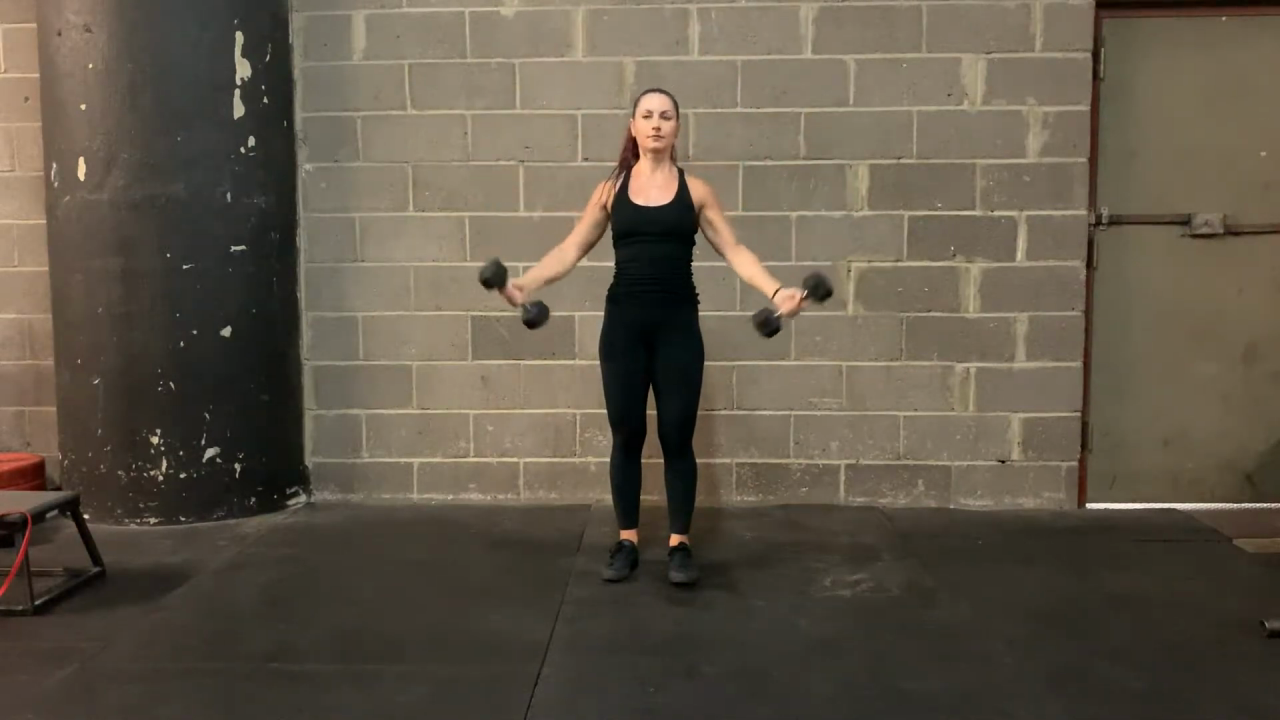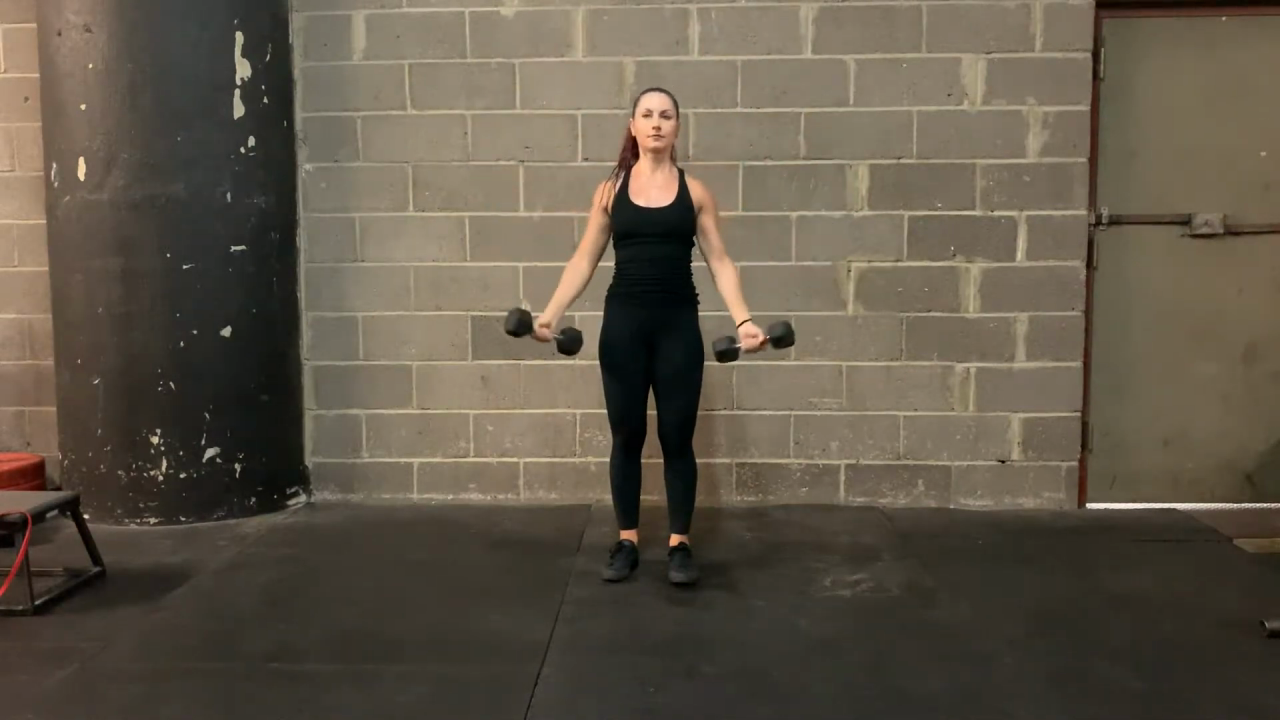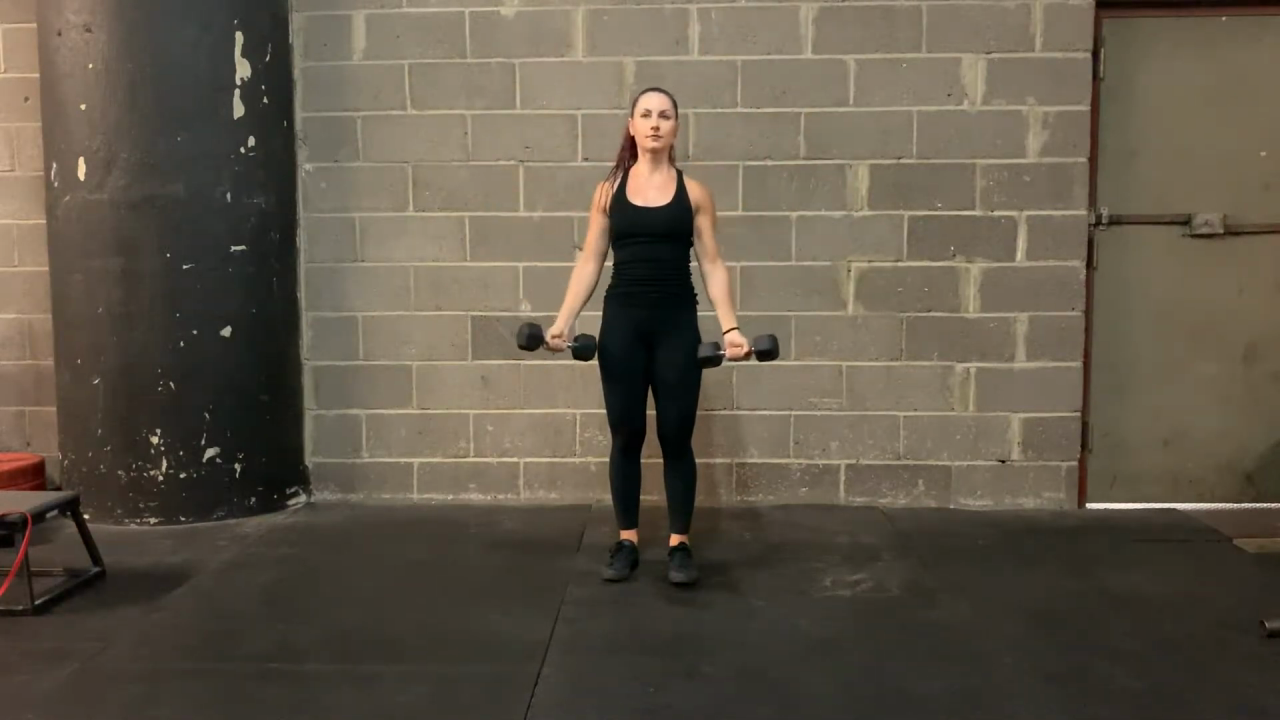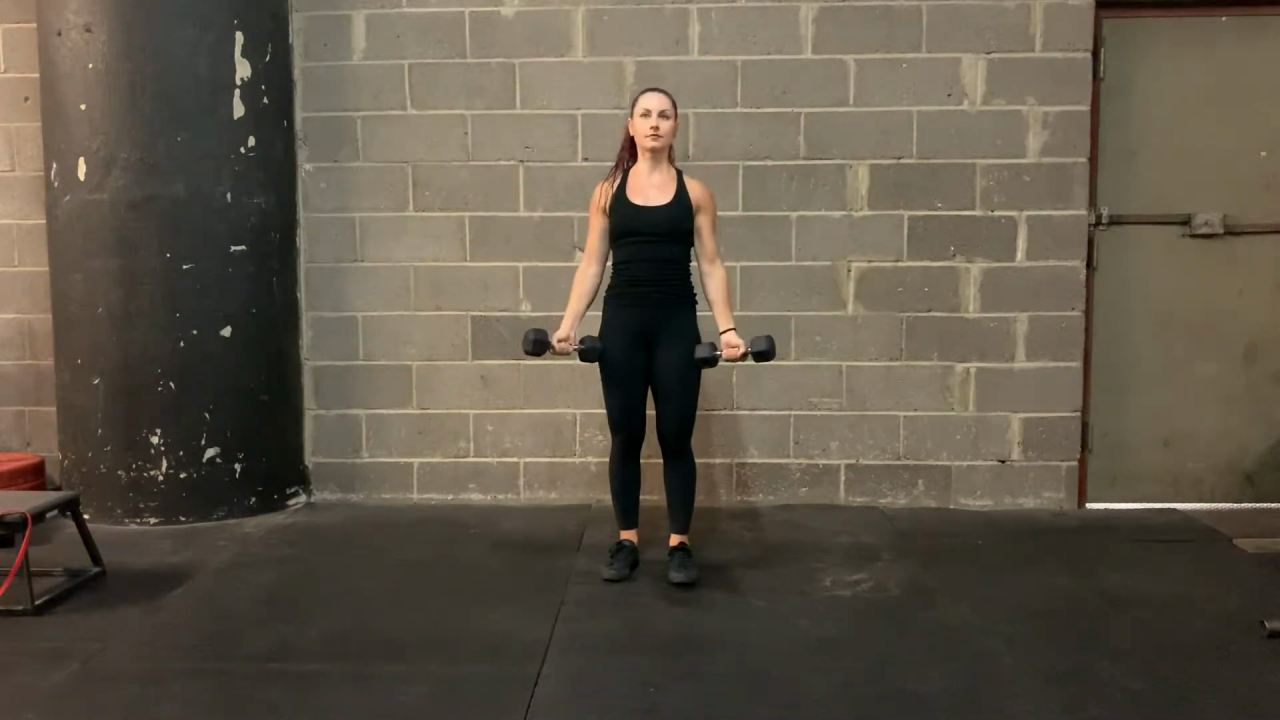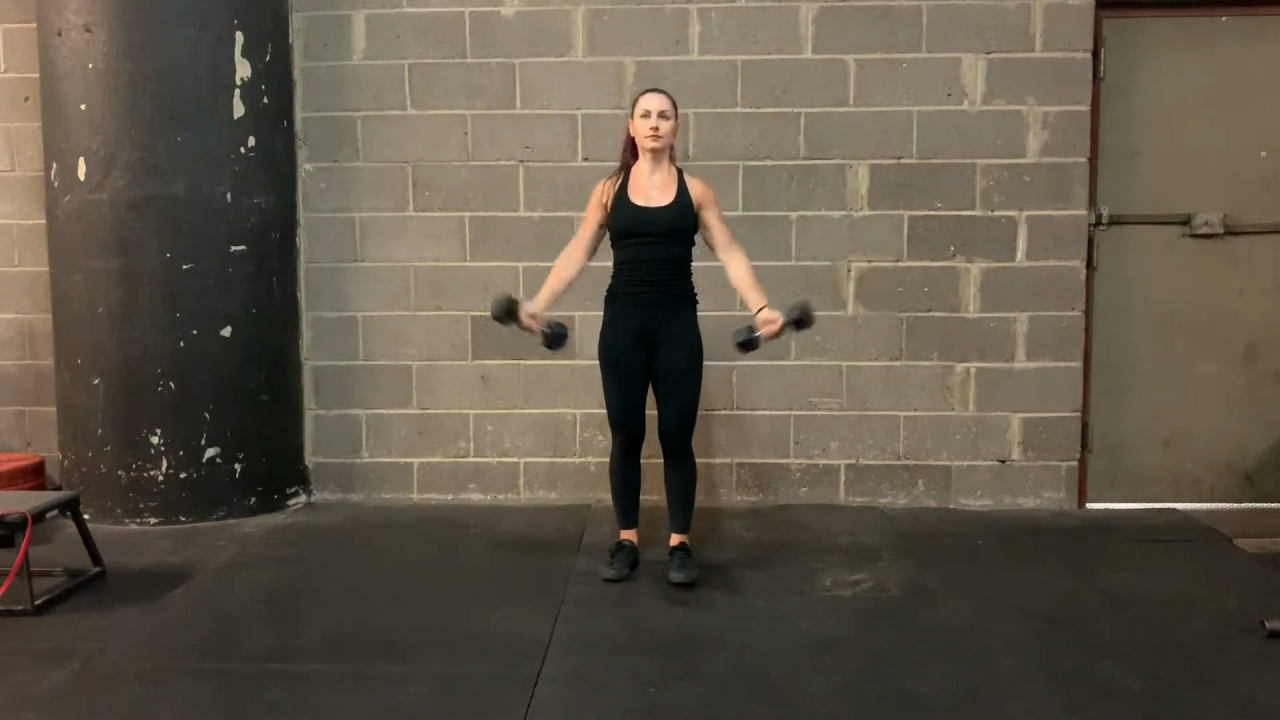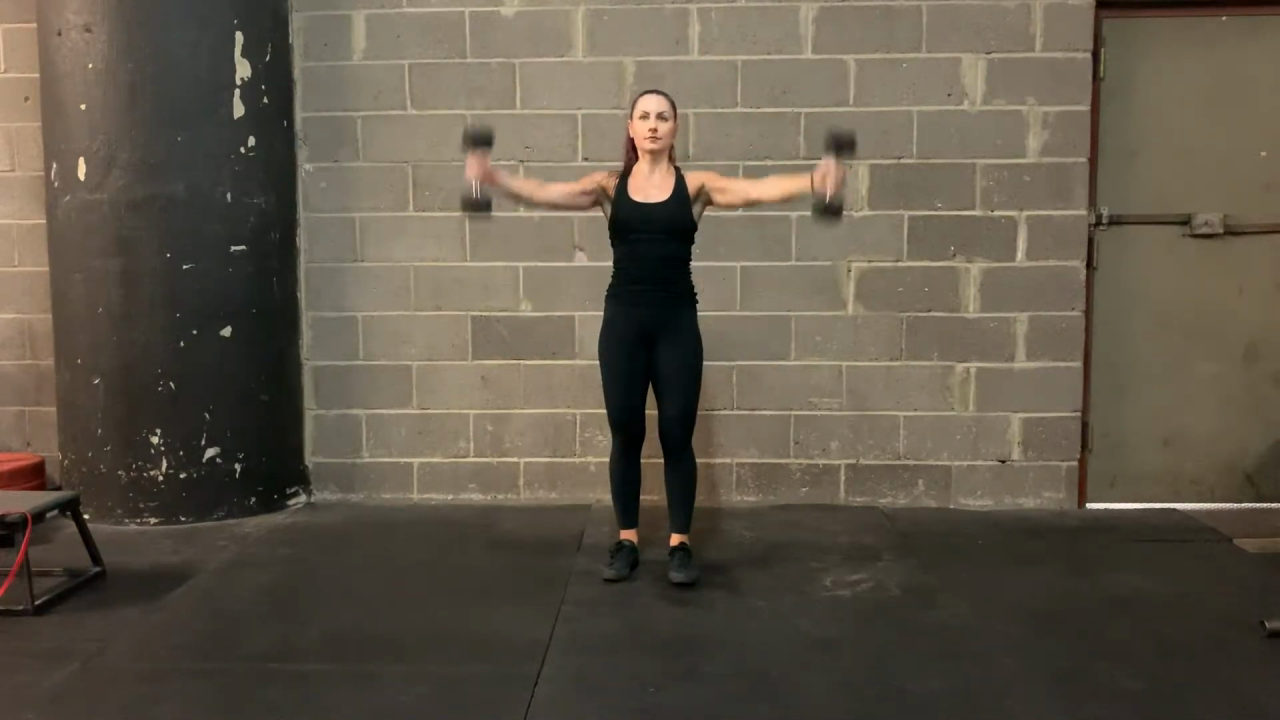
dt=0.3s
person 1, frame 1
left shoulder: (695, 190)
right shoulder: (610, 189)
left elbow: (734, 250)
right elbow: (571, 248)
left wrist: (776, 291)
right wrist: (525, 282)
left hip: (678, 322)
right hip: (624, 321)
left knee: (677, 437)
right knee: (626, 436)
left ankle: (679, 544)
right ankle: (626, 541)
person 1, frame 2
left shoulder: (695, 191)
right shoulder: (610, 189)
left elbow: (719, 260)
right elbow: (584, 258)
left wrist: (743, 320)
right wrist: (551, 312)
left hip: (678, 322)
right hip: (623, 321)
left knee: (677, 438)
right knee: (627, 436)
left ankle: (679, 544)
right ankle: (626, 541)
person 1, frame 3
left shoulder: (694, 191)
right shoulder: (609, 189)
left elbow: (712, 264)
right elbow: (590, 261)
left wrist: (730, 327)
right wrist: (563, 320)
left hip: (677, 323)
right hip: (622, 321)
left knee: (676, 437)
right knee: (626, 436)
left ankle: (679, 545)
right ankle: (626, 541)
person 1, frame 4
left shoulder: (694, 191)
right shoulder: (608, 190)
left elbow: (711, 264)
right elbow: (591, 263)
left wrist: (726, 328)
right wrist: (569, 323)
left hip: (676, 322)
right hip: (621, 321)
left knee: (676, 438)
right knee: (625, 437)
left ankle: (679, 544)
right ankle: (626, 541)
person 1, frame 5
left shoulder: (695, 190)
right shoulder: (609, 189)
left elbow: (729, 252)
right elbow: (577, 251)
left wrist: (760, 306)
right wrist: (540, 301)
left hip: (677, 322)
right hip: (623, 323)
left knee: (676, 437)
right knee: (626, 436)
left ankle: (680, 544)
right ankle: (626, 541)
person 1, frame 6
left shoulder: (695, 185)
right shoulder: (609, 184)
left elbow: (754, 191)
right elbow: (552, 194)
left wrist: (811, 183)
right wrist: (500, 182)
left hip: (676, 321)
right hip: (623, 319)
left knee: (676, 435)
right knee: (625, 434)
left ankle: (679, 544)
right ankle: (626, 540)
